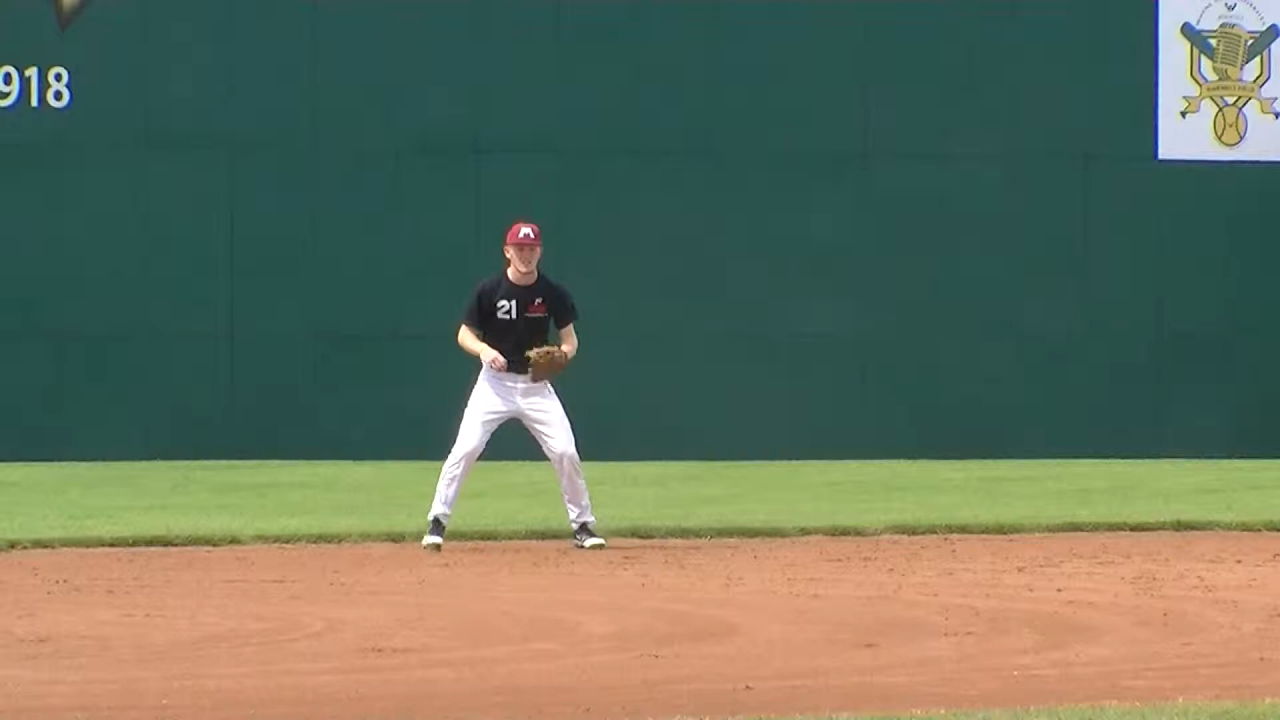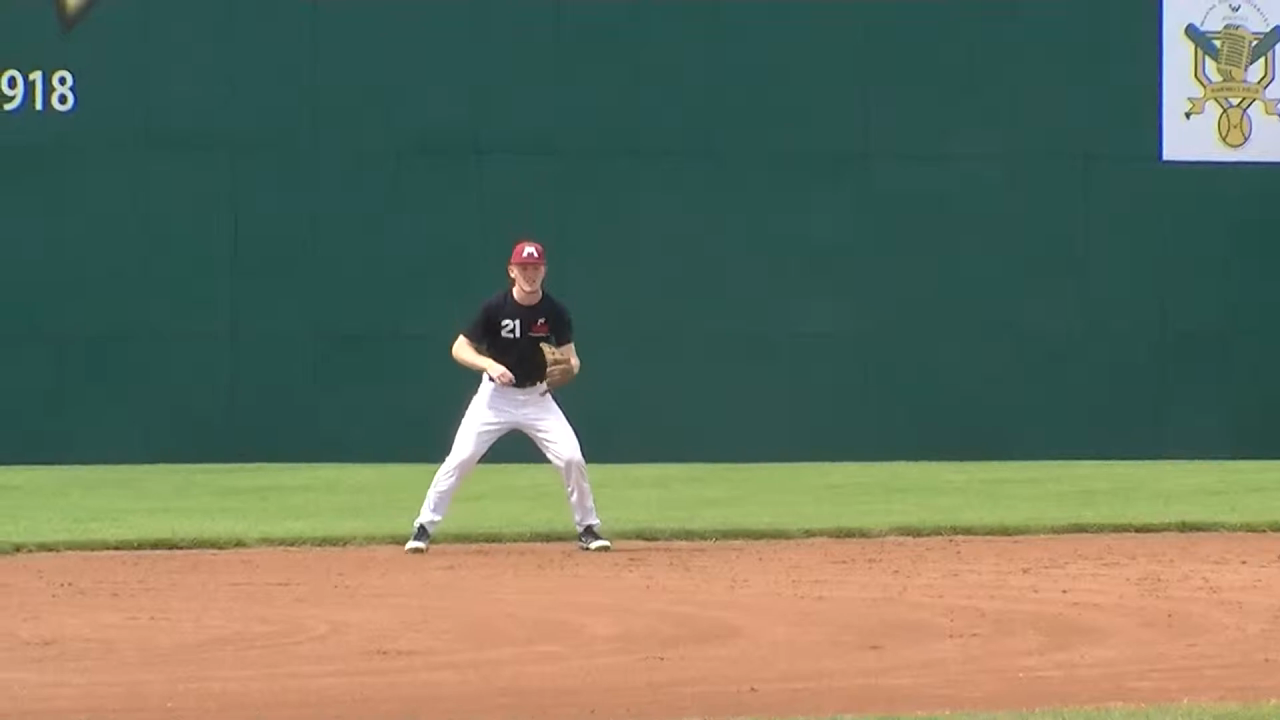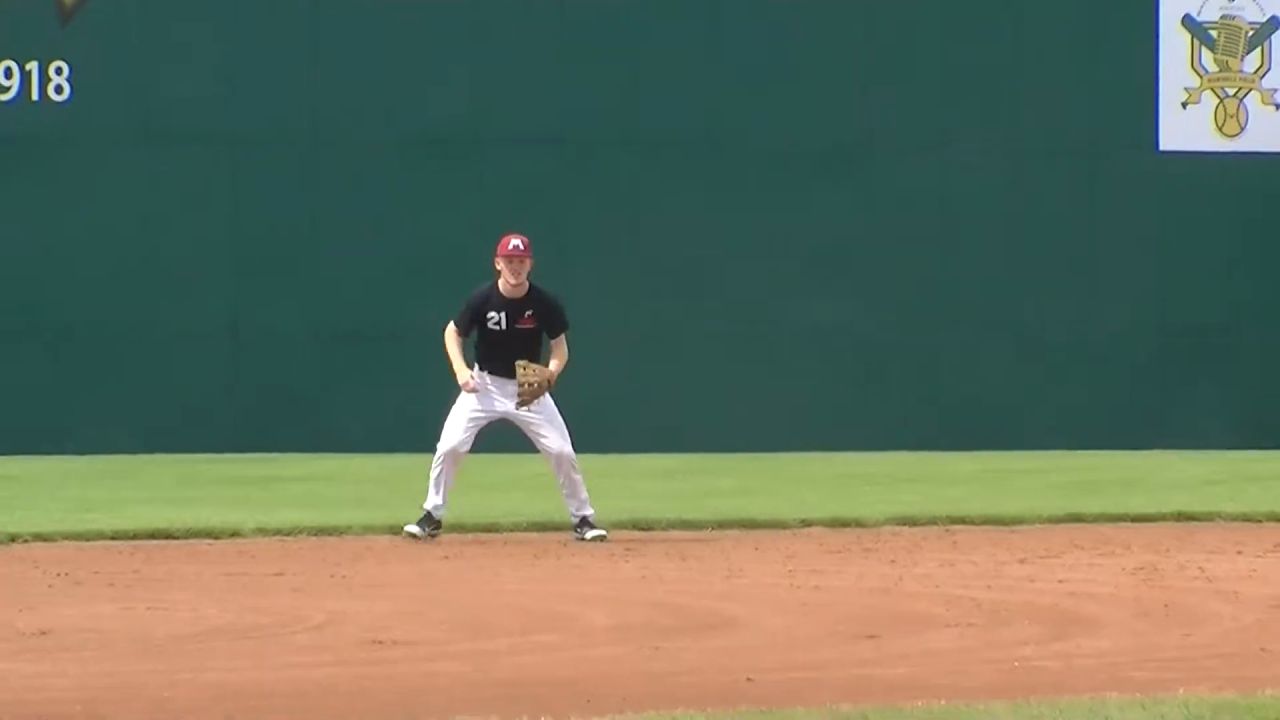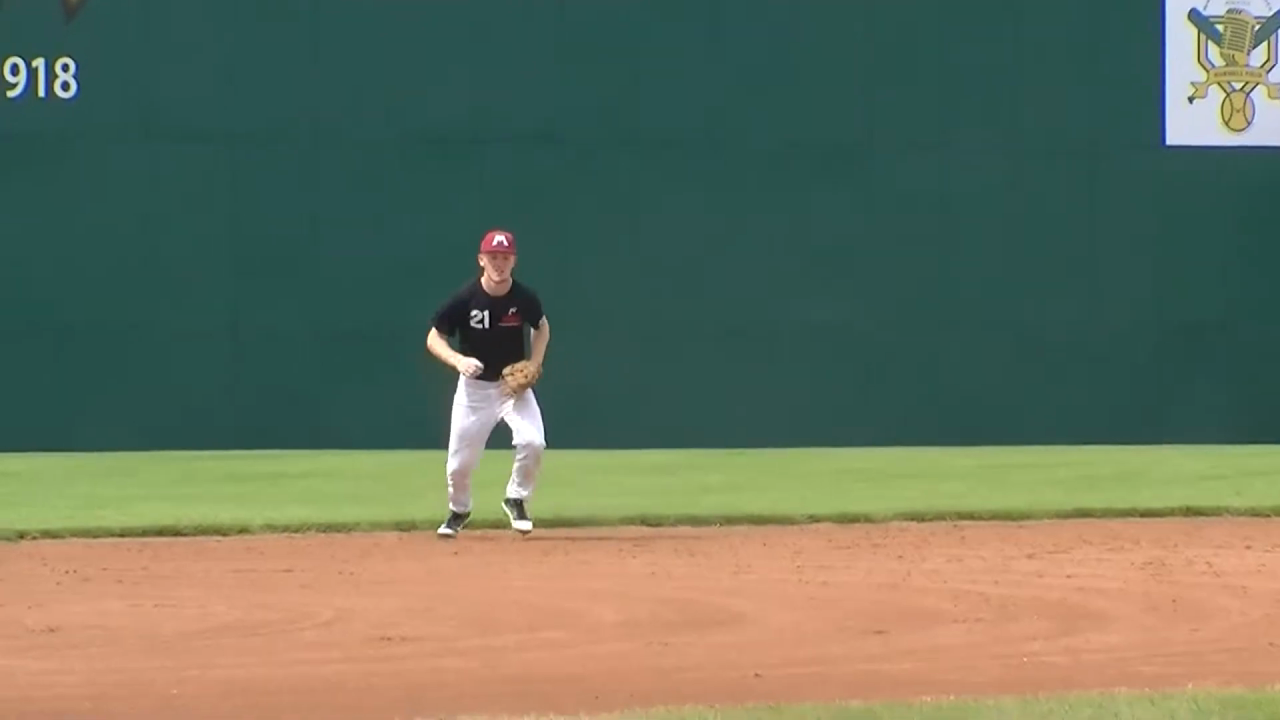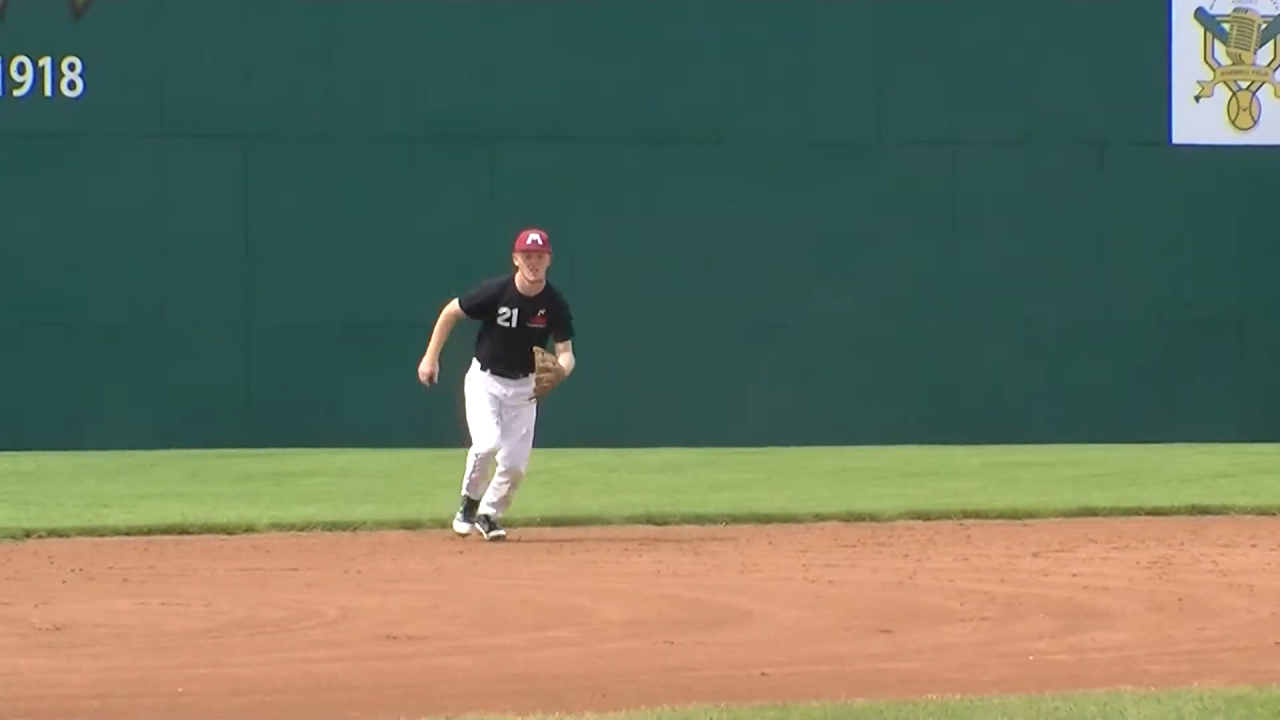
dt=0.3s
person 1, frame 1
left shoulder: (554, 293)
right shoulder: (489, 289)
left elbow: (569, 339)
right elbow: (464, 335)
left wrist: (561, 356)
right wrist: (483, 349)
left hip: (537, 384)
right hip: (495, 382)
left knee: (566, 452)
right knee: (464, 450)
left ankle: (583, 526)
right ankle: (437, 521)
person 1, frame 2
left shoulder: (555, 311)
right shoulder: (494, 307)
left elbow: (571, 357)
right elbow: (459, 349)
left wrist: (568, 368)
right wrist: (488, 363)
left hip: (536, 396)
right hip: (495, 395)
left knee: (572, 458)
right knee: (459, 460)
left ankle: (587, 529)
right ankle: (424, 527)
person 1, frame 3
left shoulder: (545, 303)
right shoulder: (477, 299)
left elbow: (560, 347)
right elbow: (452, 331)
left wrist: (549, 374)
right wrist: (460, 369)
right hip: (482, 384)
left knee: (562, 452)
right knee: (449, 447)
left ankle: (582, 519)
right ankle: (432, 515)
person 1, frame 4
left shoulder: (525, 297)
right shoulder: (462, 299)
left elbow: (542, 327)
right elbow: (434, 339)
left wrist: (534, 365)
right wrist: (457, 359)
right hip: (473, 388)
left knee: (532, 443)
right knee: (460, 464)
left ankle: (516, 499)
right ankle: (459, 511)
person 1, frame 5
left shoulder: (555, 303)
right shoulder: (492, 292)
left elbow: (566, 354)
right elbow: (450, 312)
left wrist: (561, 369)
right wrist: (430, 358)
left hip: (523, 386)
right hip: (484, 379)
left knee: (515, 464)
right knee: (486, 446)
left ankle: (489, 515)
right ankle: (470, 500)
